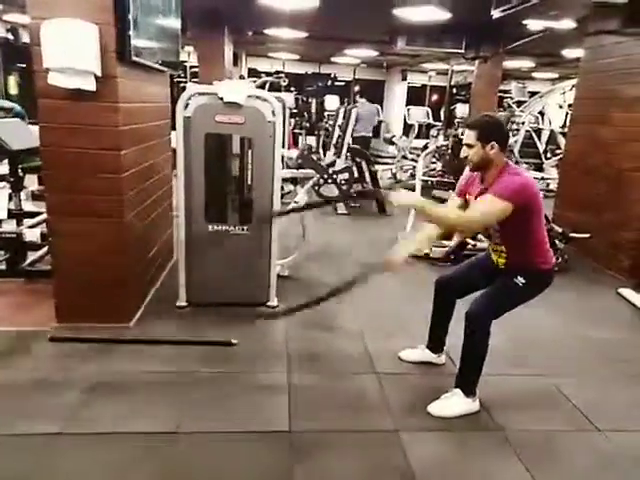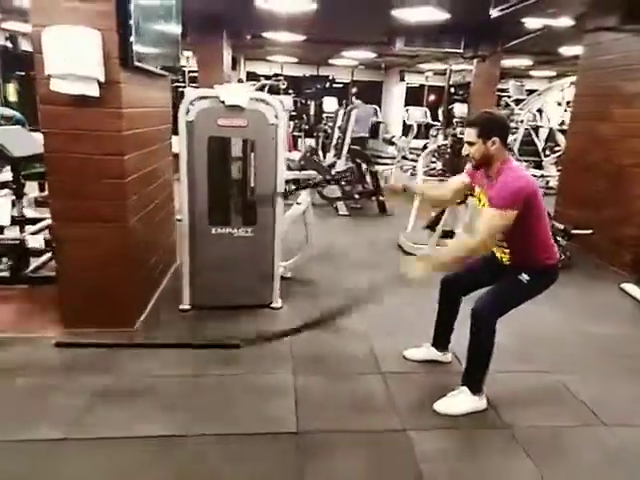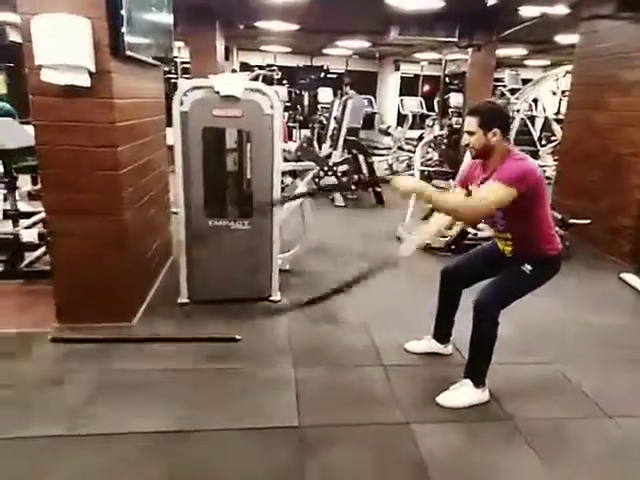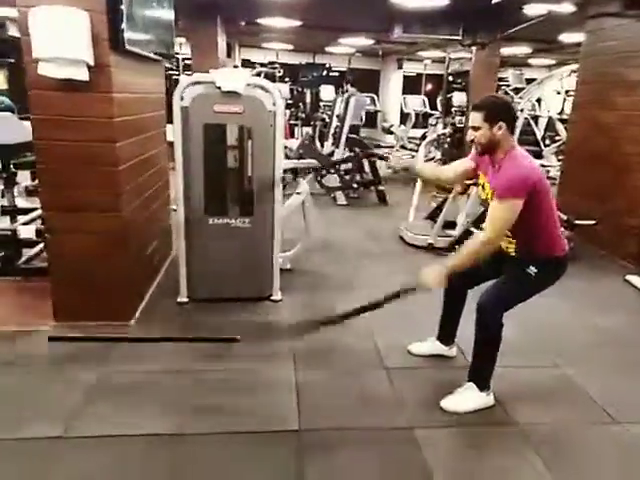
dt=0.2s
person 1, frame 1
left shoulder: (515, 184)
right shoulder: (474, 177)
left elbow: (466, 223)
right elbow: (445, 217)
left wrist: (416, 202)
right wrist: (409, 246)
left hip: (532, 270)
right hip: (499, 257)
left knee: (479, 313)
right knee: (446, 285)
left ankle: (466, 395)
right ankle: (434, 349)
person 1, frame 2
left shoulder: (515, 184)
right shoulder: (480, 171)
left elbow: (480, 240)
right elbow: (444, 195)
left wrist: (429, 262)
right wrist: (409, 185)
left hip: (537, 266)
right hip: (505, 255)
left knee: (484, 311)
right knee: (451, 283)
left ankle: (473, 393)
right ankle: (440, 348)
person 1, frame 3
left shoulder: (518, 170)
right shoulder: (477, 166)
left elbow: (471, 211)
right elbow: (452, 207)
left wrist: (419, 188)
right wrist: (416, 239)
left hip: (539, 257)
right hip: (506, 244)
left knee: (487, 303)
right knee: (452, 275)
left ankle: (475, 385)
right ankle: (440, 340)
person 1, frame 4
left shoulder: (518, 172)
right shoulder: (485, 155)
left elbow: (489, 236)
right elbow: (449, 175)
left wrist: (442, 269)
left hip: (545, 258)
right hip: (512, 246)
left knee: (489, 305)
right knee: (459, 278)
left ankle: (480, 389)
right ankle: (445, 342)
